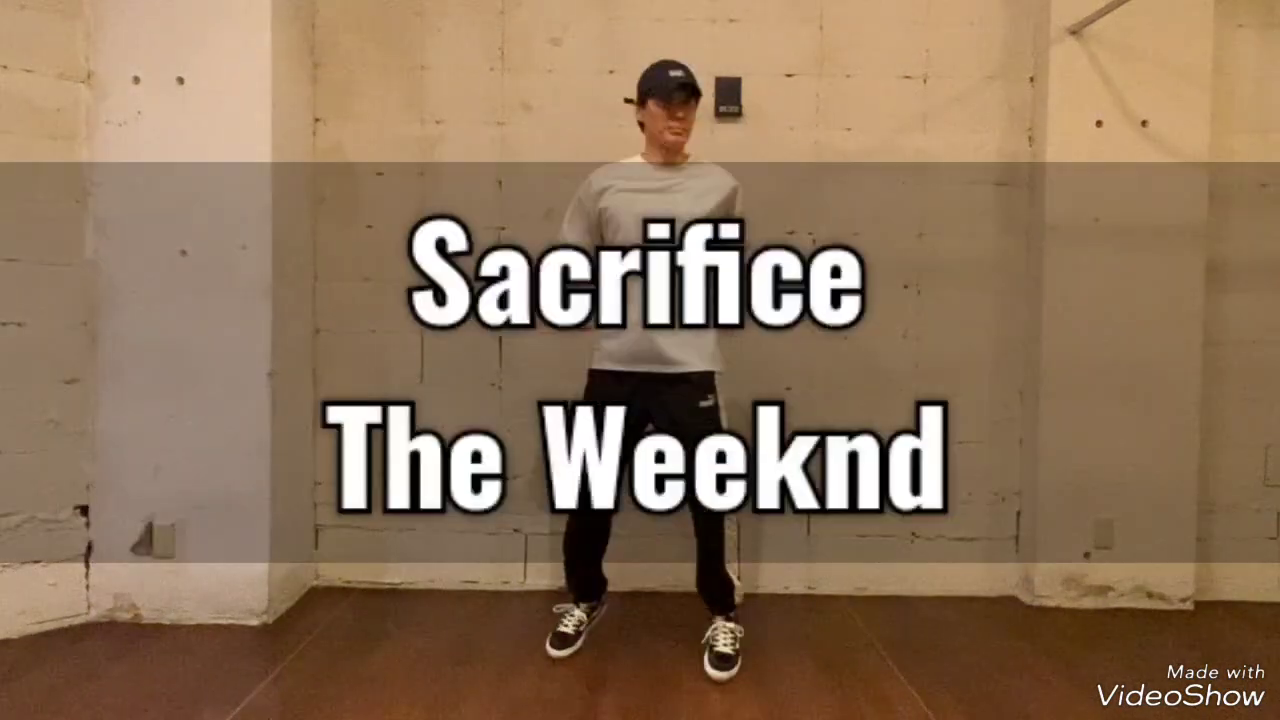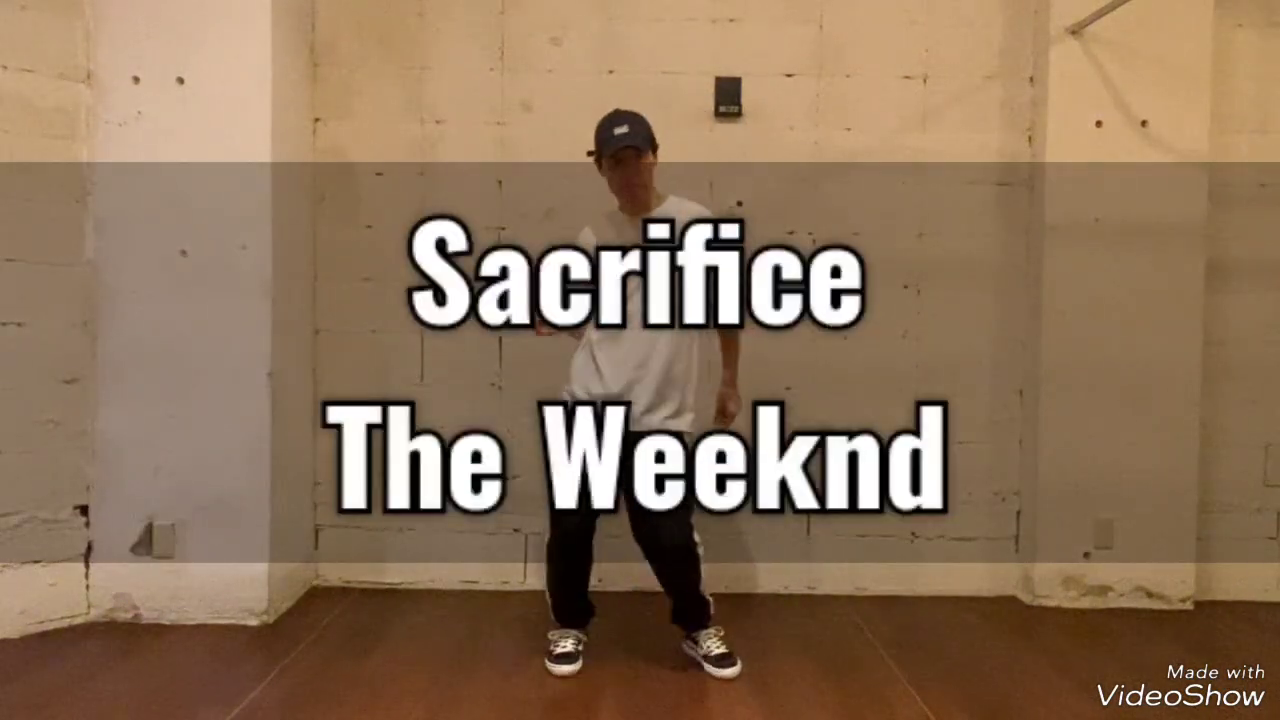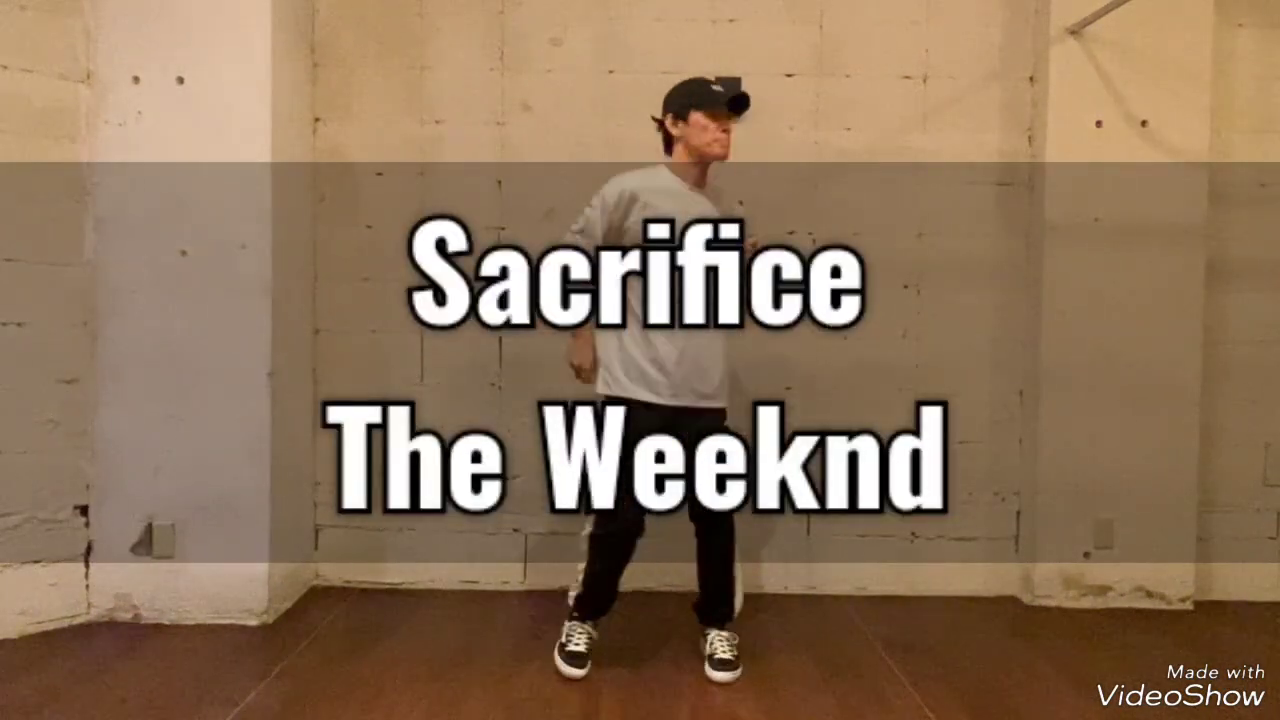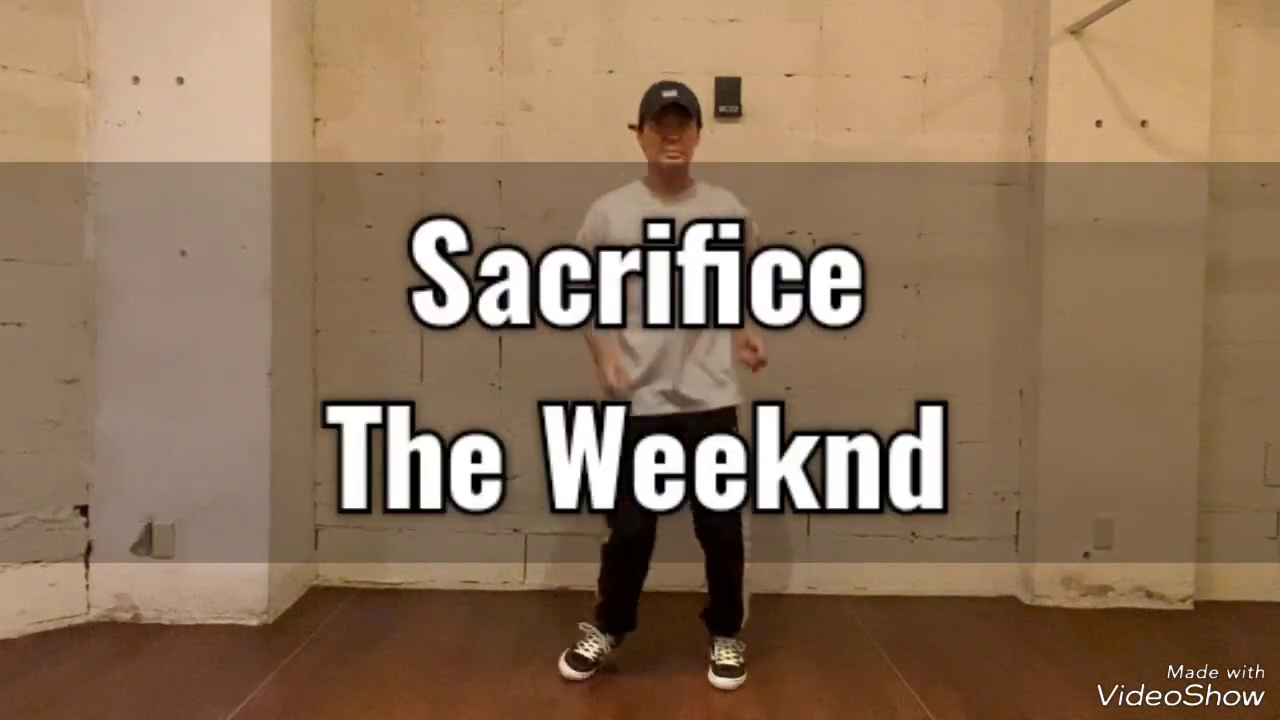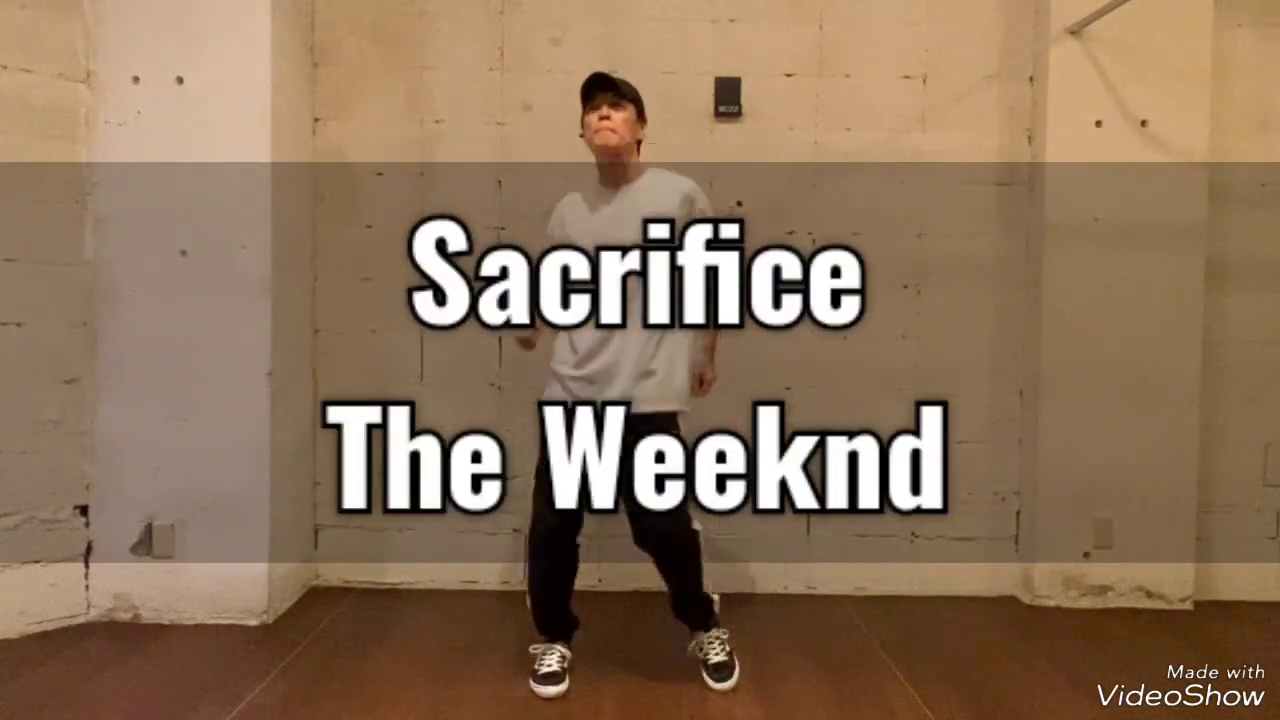
dt=0.7s
person 1, frame 1
left shoulder: (720, 186)
right shoulder: (606, 183)
left hip: (689, 368)
right hip: (616, 364)
left knee: (707, 497)
right knee: (595, 492)
left ankle: (723, 618)
right ankle: (581, 603)
person 1, frame 2
left shoulder: (699, 223)
right shoulder: (593, 234)
left wrist: (729, 384)
right wrist: (548, 316)
left hip: (662, 414)
right hip: (591, 406)
left knee: (668, 534)
right knee: (570, 525)
left ankle: (698, 628)
right ankle: (569, 626)
person 1, frame 3
left shoulder: (723, 210)
right shoulder: (630, 190)
right wrist: (580, 339)
left hip: (705, 395)
right hip: (633, 391)
left knee: (715, 517)
right knee: (621, 516)
left ankle: (717, 627)
right ankle: (583, 620)
person 1, frame 4
left shoulder: (726, 209)
right shoulder: (609, 211)
left wrist: (747, 339)
right wrist: (605, 361)
left hip: (709, 400)
right hip: (637, 401)
left knee: (721, 528)
right knee: (630, 531)
left ankle: (725, 636)
right ankle: (605, 630)
person 1, frame 5
left shoulder: (679, 193)
right shoulder: (567, 211)
left wrist: (706, 353)
right wrist: (535, 326)
left hip: (650, 396)
right hip: (573, 394)
left knee: (663, 527)
right knee: (551, 528)
left ankle: (706, 630)
right ankle: (555, 641)
